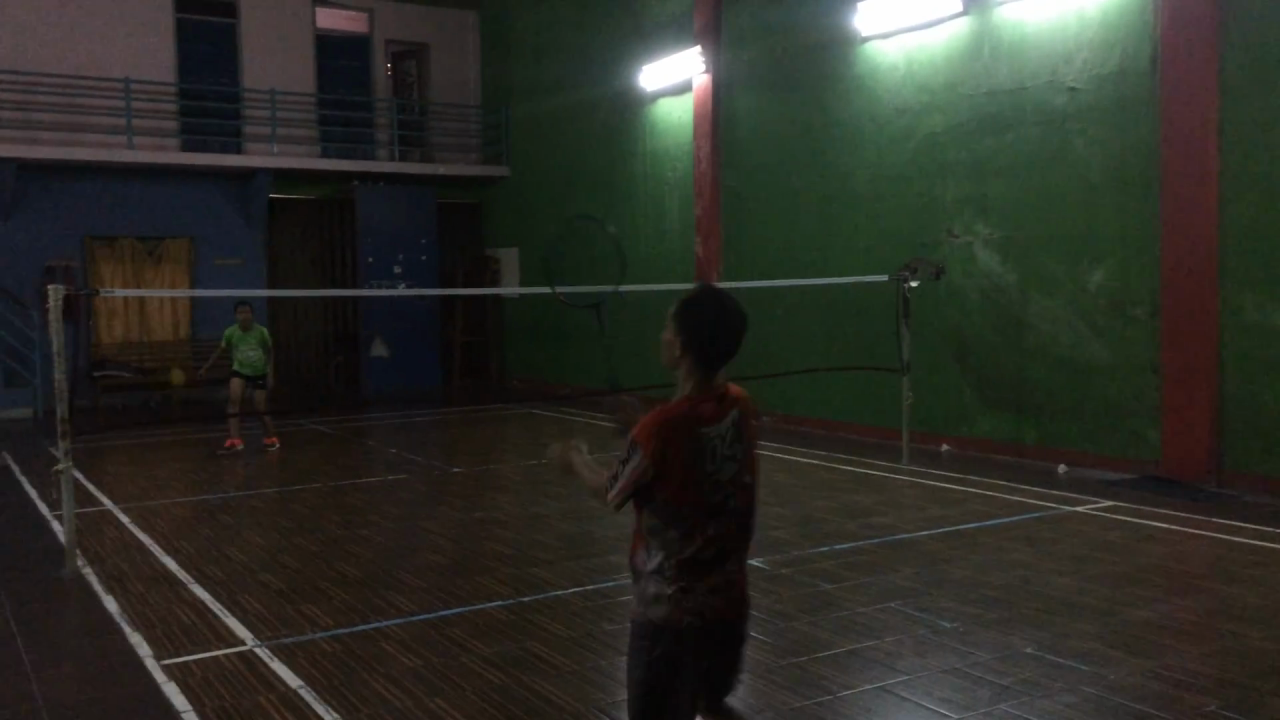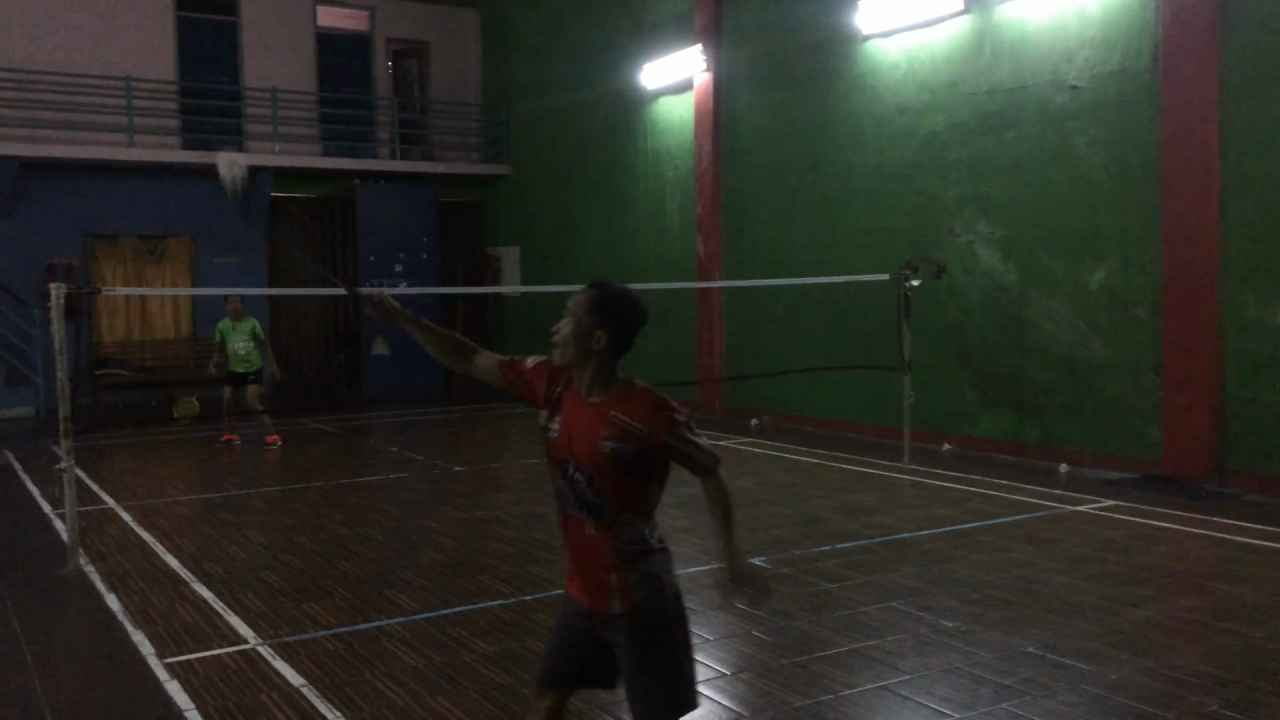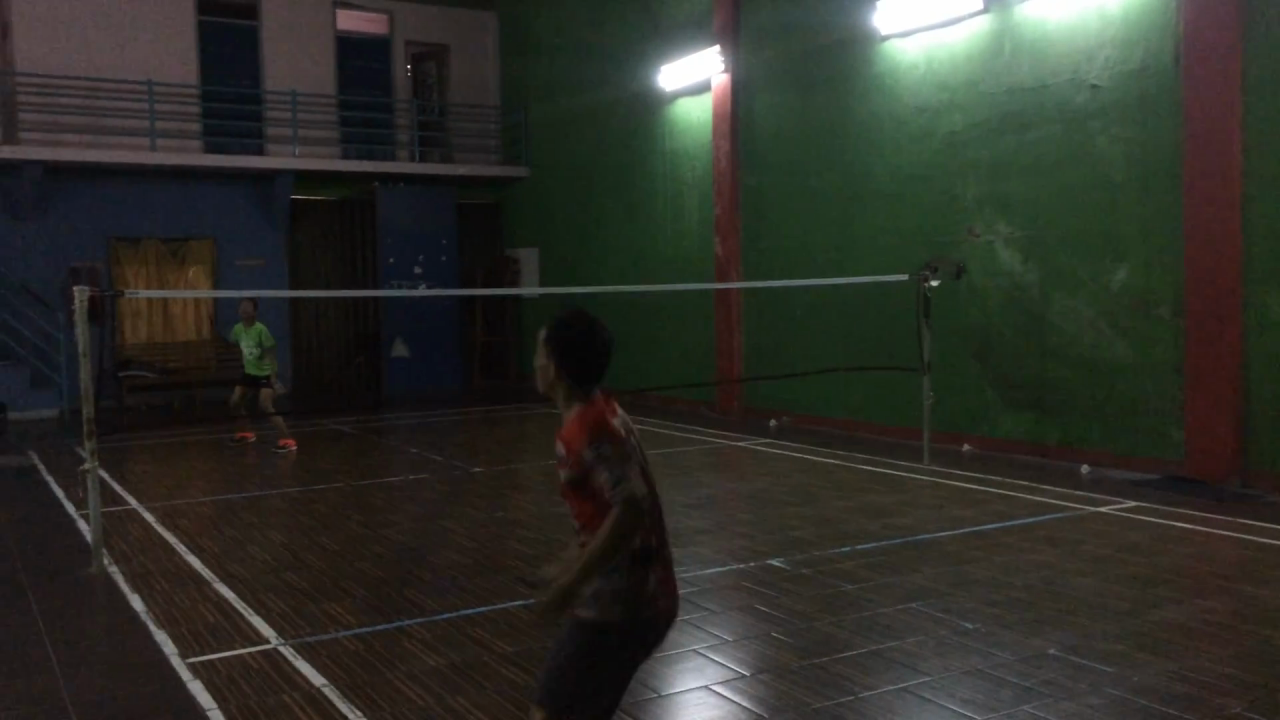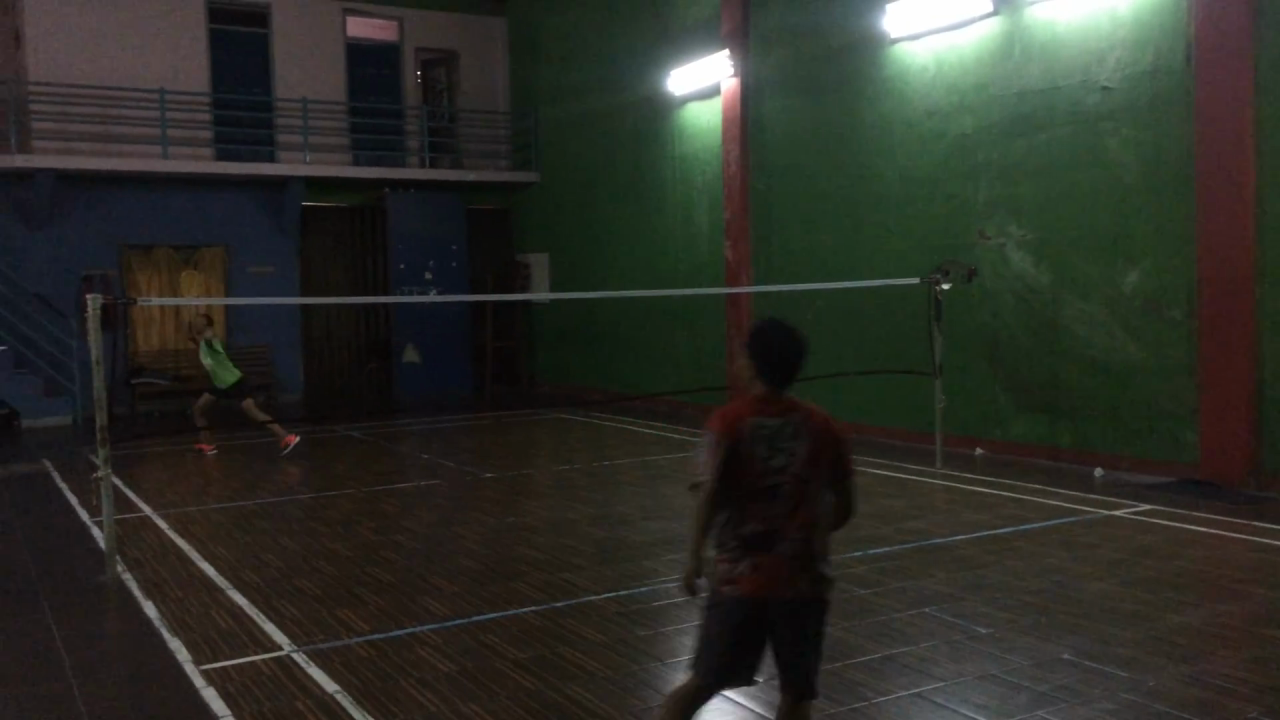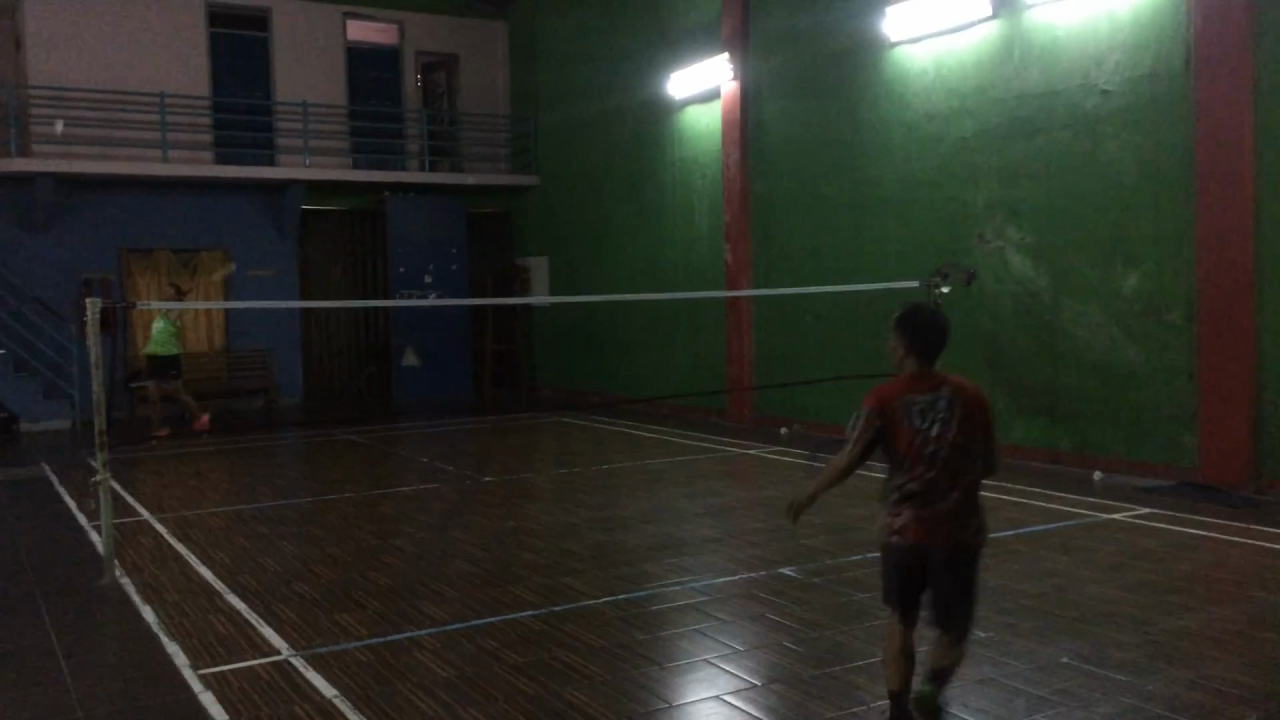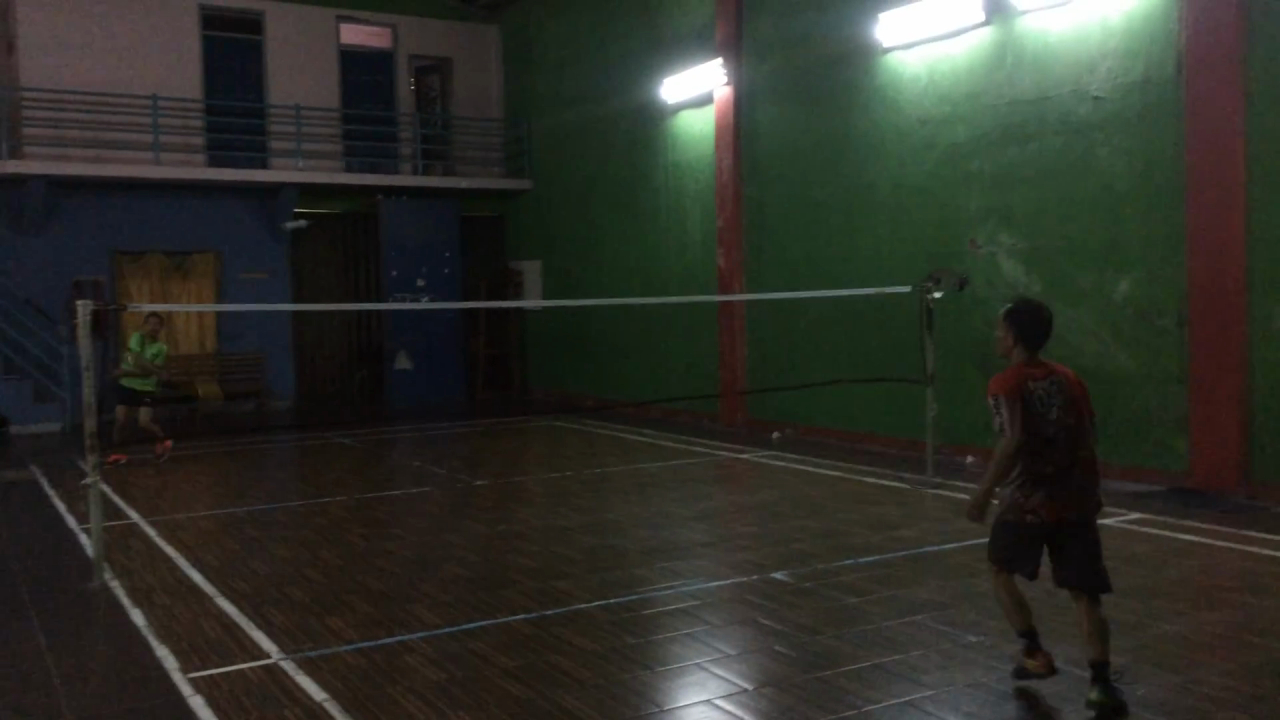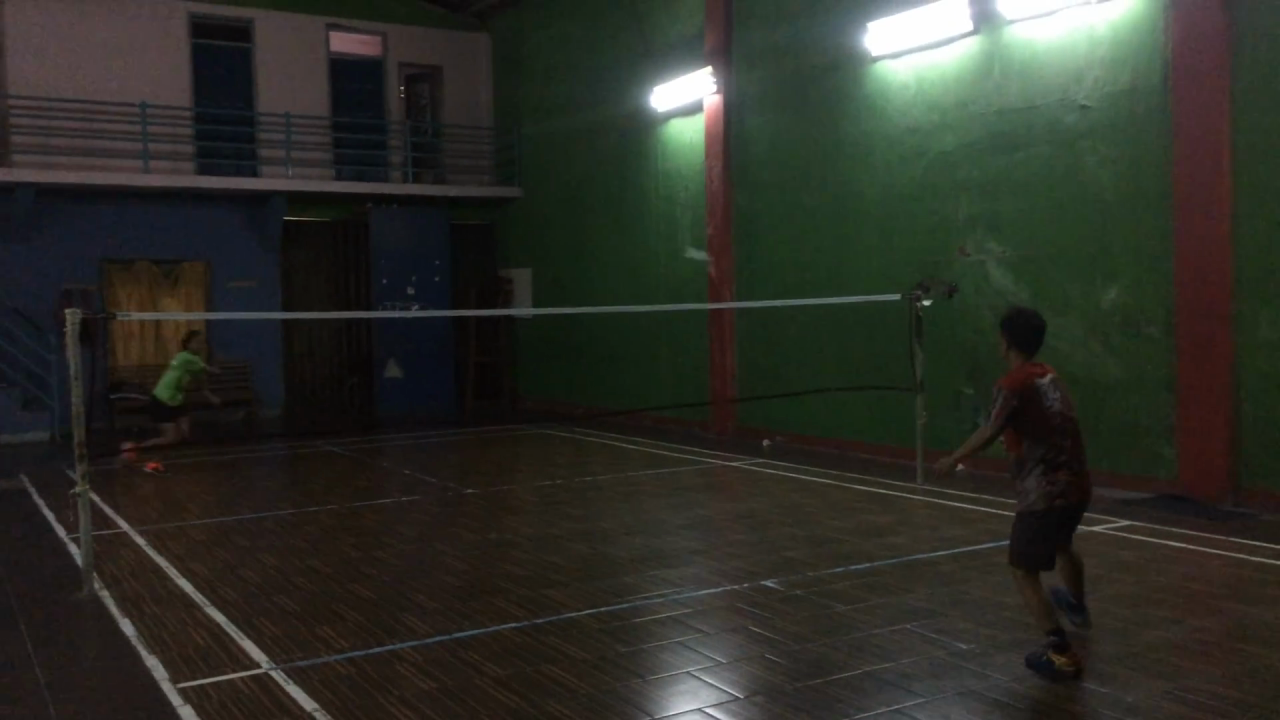
dt=0.4s
person 1, frame 1
left shoulder: (664, 427)
right shoulder: (738, 407)
left elbow: (616, 495)
left wrist: (574, 459)
left hip: (672, 605)
right hip: (727, 598)
person 1, frame 2
left shoulder: (649, 412)
right shoulder: (553, 383)
left elbow: (710, 474)
right elbow: (469, 360)
left wrist: (731, 553)
right wrist: (401, 318)
left hip: (640, 597)
right hip: (586, 594)
person 1, frame 3
left shoulder: (588, 430)
right shoulder: (594, 418)
left elbow: (629, 507)
left wrist: (570, 582)
right wrist: (570, 572)
left hip: (619, 603)
right hip: (642, 597)
person 1, frame 4
left shoulder: (728, 422)
right shoulder: (825, 428)
left elbow: (710, 496)
right elbow: (844, 509)
left wrist: (694, 557)
left hip: (739, 580)
right hip: (803, 581)
left knee: (698, 686)
person 1, frame 5
left shoulder: (883, 400)
right shoulder: (970, 397)
left elbow: (849, 460)
right elbow: (987, 465)
left wrist: (808, 496)
left hip: (904, 529)
right hip: (958, 531)
left knee: (900, 623)
right knee: (952, 632)
person 1, frame 6
left shoulder: (1006, 385)
right shoulder: (1070, 380)
left elbow: (1014, 442)
right elbow: (1087, 438)
left wrist: (984, 491)
left hip: (1026, 505)
right hip: (1078, 503)
left knee: (1002, 571)
right knee: (1087, 597)
left ankle: (1034, 654)
right ankle: (1102, 685)
person 1, frame 7
left shoulder: (1014, 383)
right shoulder: (1051, 376)
left elbow: (991, 430)
left wrist: (950, 461)
left hip: (1044, 491)
right hip: (1076, 484)
left knee: (1025, 570)
right knee: (1061, 545)
left ankle: (1061, 651)
right ankle: (1075, 604)
